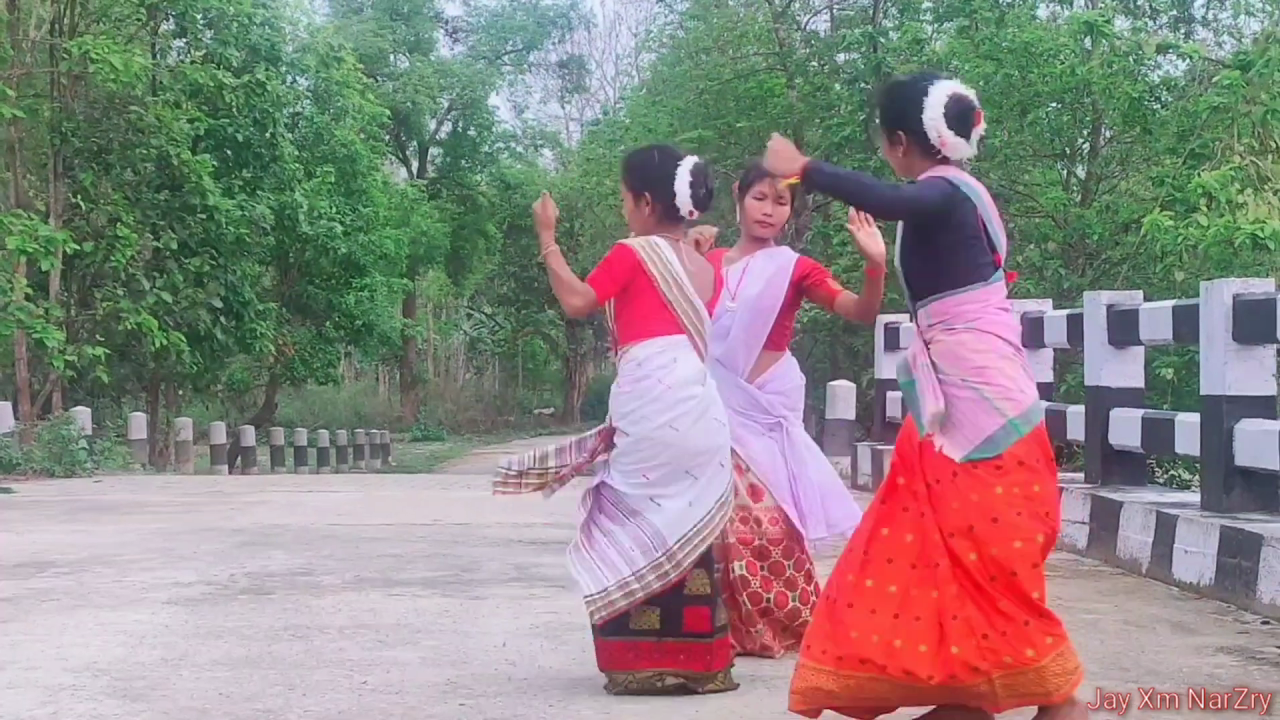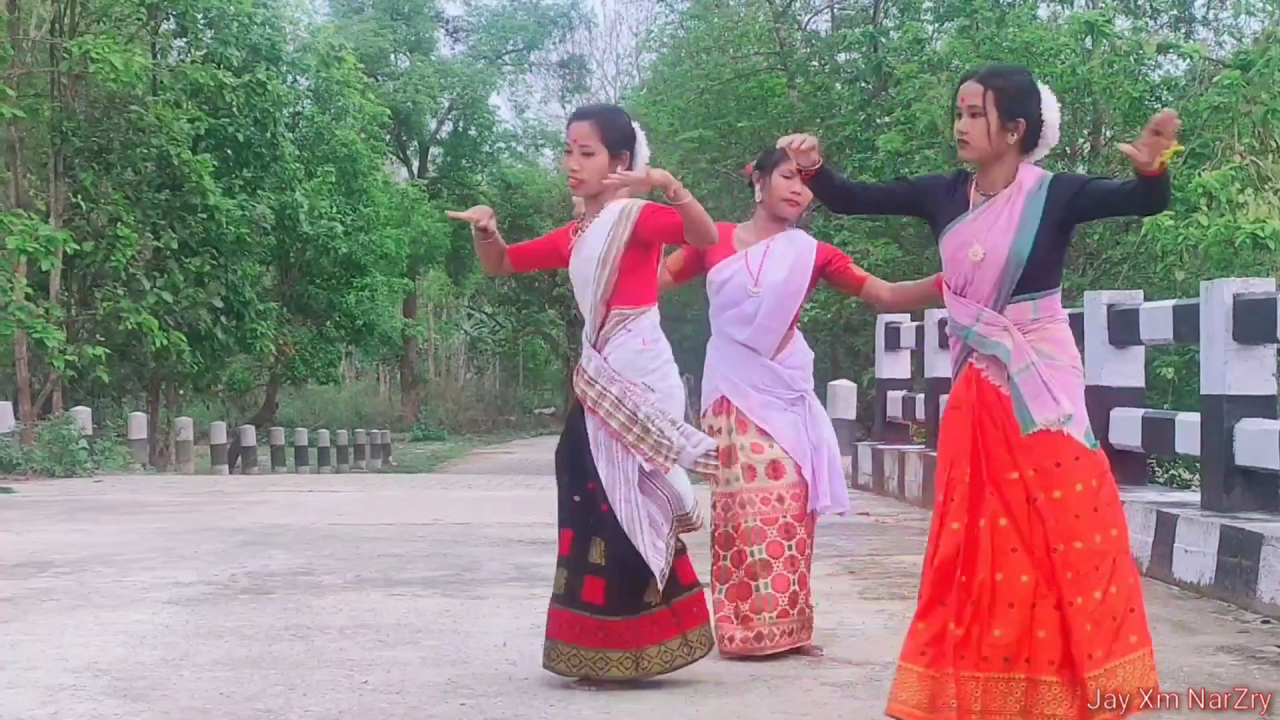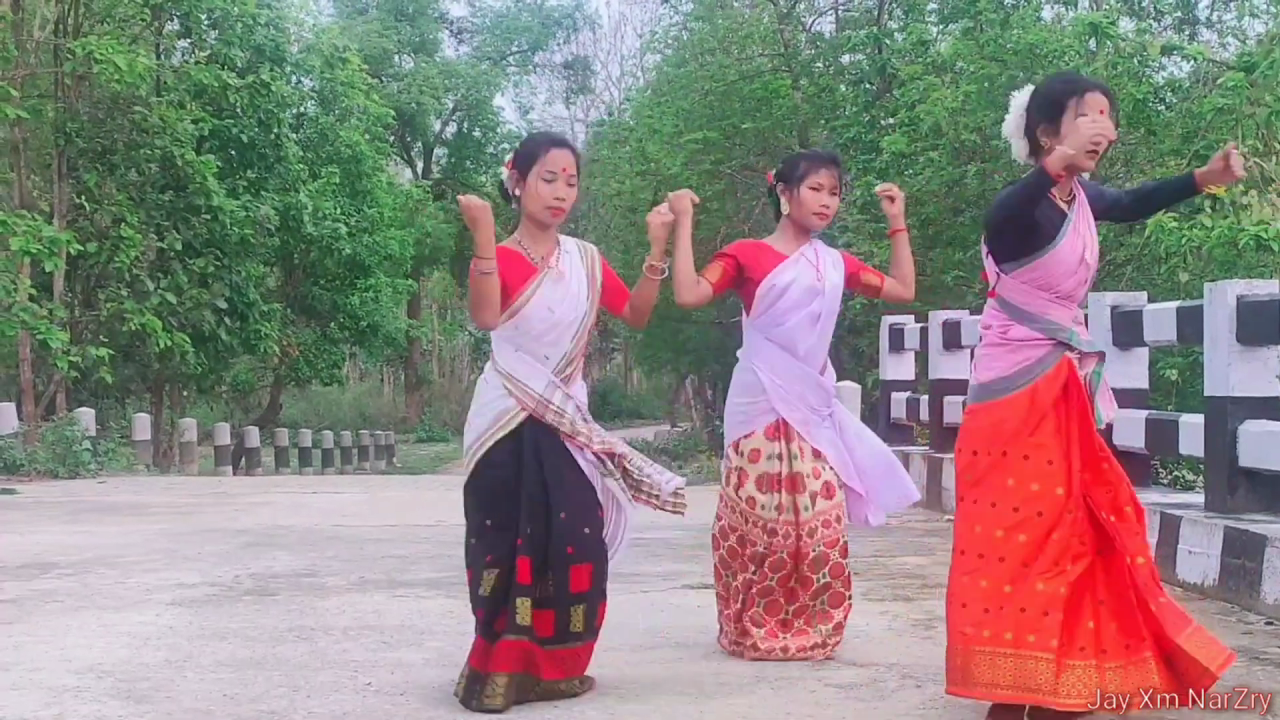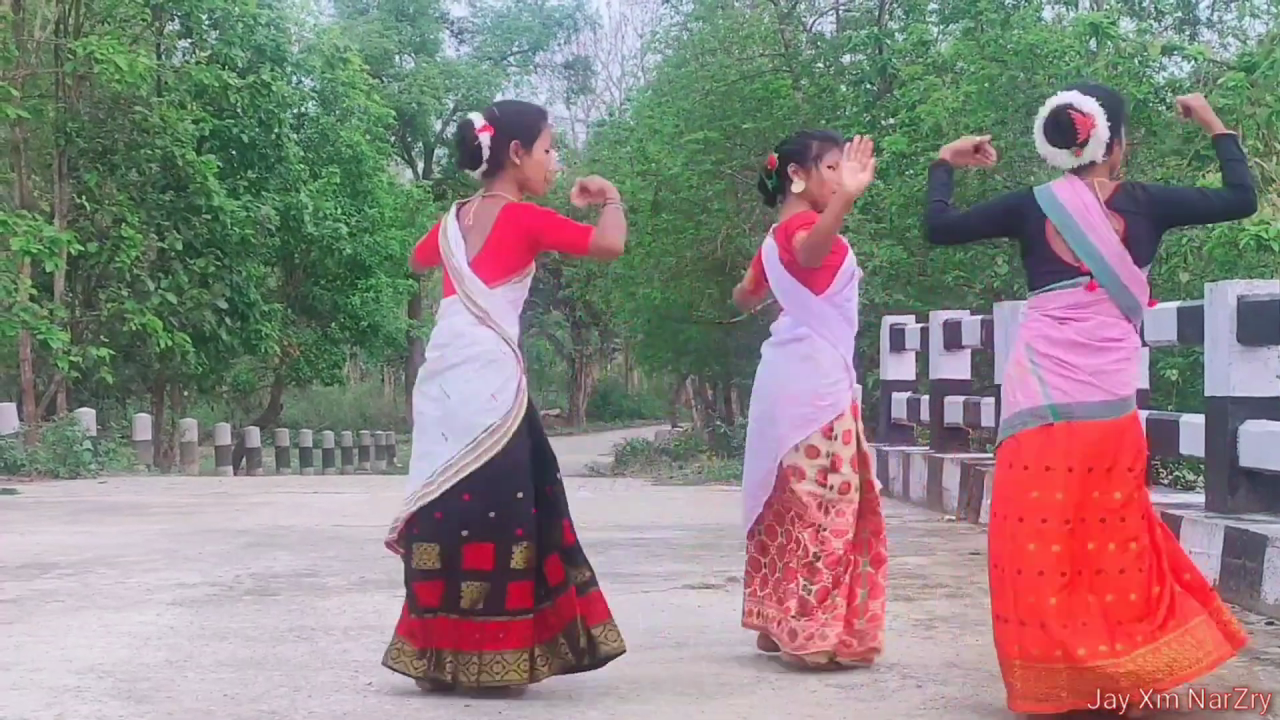
dt=0.3s
person 1, frame 1
left shoulder: (938, 191)
right shoulder: (963, 192)
left elbow: (889, 203)
left wrist: (804, 168)
left hip: (978, 399)
right hip: (958, 397)
left knee: (980, 559)
right knee: (931, 549)
person 1, frame 2
left shoulder: (1053, 193)
right shoulder: (945, 194)
left elbow: (1142, 200)
right elbow: (846, 199)
left wrist: (1154, 162)
right wrist: (813, 166)
left hip: (1040, 389)
right hip: (976, 389)
left knee: (1067, 535)
right knee: (977, 538)
person 1, frame 3
left shoulder: (1083, 195)
right shoulder: (1018, 200)
left elbow: (1124, 208)
right elbow: (1010, 217)
left wrist: (1201, 179)
right wrist: (1051, 168)
left hip: (1060, 386)
right hip: (1020, 387)
left knee: (1088, 525)
right knee: (1021, 535)
person 1, frame 4
left shoulder: (1030, 203)
right shoulder: (1144, 203)
left elbow: (938, 229)
right elbow: (1241, 200)
left wrist: (943, 164)
right wrist: (1216, 128)
left hip: (1036, 400)
right hip: (1106, 403)
left knee: (1040, 545)
right knee: (1108, 538)
person 2, frame 1
left shoulder: (629, 254)
right shoulder: (702, 266)
left elbow: (576, 303)
left wrist: (548, 241)
left hip: (648, 410)
right hip: (692, 410)
left knee: (617, 530)
right knee: (666, 534)
left ankle: (645, 663)
right ankle: (698, 659)
person 2, frame 2
left shoulder: (642, 215)
right shoulder: (575, 234)
left elbow: (707, 238)
right elbow: (500, 265)
left wrist: (671, 185)
right wrist: (485, 228)
left hip: (636, 379)
right hip: (604, 382)
left knee: (624, 504)
right knee: (602, 502)
left ankle: (618, 650)
right ankle: (622, 643)
person 2, frame 3
left shoulder: (586, 258)
right shoulder: (503, 256)
left elbow: (636, 314)
right elbow: (486, 318)
left wrist: (659, 248)
right wrist: (483, 238)
left hip: (564, 416)
right hip: (508, 416)
left knee: (578, 535)
right knee: (509, 541)
left ankle: (550, 664)
right ankle: (501, 668)
person 2, frame 4
left shoulder: (456, 216)
right shoulder: (521, 217)
left elbow: (418, 260)
right elbow: (610, 245)
right wrist: (610, 197)
left hip: (451, 375)
right hip: (488, 381)
left knee: (456, 511)
right knee: (501, 508)
left ankle: (437, 648)
right ankle: (497, 653)
person 3, frame 1
left shoulder: (794, 268)
right shoulder: (711, 263)
left elbow: (856, 309)
left wrist: (875, 270)
left hip: (769, 411)
right hip: (719, 408)
left knee: (773, 520)
right knee: (732, 522)
left ankle: (791, 622)
right ankle: (745, 626)
person 3, frame 2
left shoulder: (813, 253)
right shoulder: (714, 240)
left elbow: (885, 293)
right elbow: (653, 279)
left wrist: (944, 283)
left hip: (784, 391)
right hip: (729, 391)
left knee: (786, 508)
right knee: (739, 510)
left ankle: (781, 626)
right ankle: (743, 627)
person 3, frame 3
left shoulder: (836, 261)
right shoulder: (747, 252)
left elbow: (904, 291)
right elbow: (689, 295)
left wrist: (898, 225)
right wrist: (684, 227)
left hip: (813, 409)
right hip: (763, 407)
left knee: (820, 527)
right knee: (759, 522)
left ankle: (801, 631)
right ankle: (751, 630)
person 3, frame 4
left shoulder: (781, 238)
right shoulder: (803, 224)
left elbow: (743, 297)
right elbow: (812, 250)
right wrist: (848, 196)
left hip: (800, 387)
right hip: (816, 387)
left knee: (792, 509)
right knee: (830, 510)
left ankle: (784, 625)
right ankle: (814, 633)
